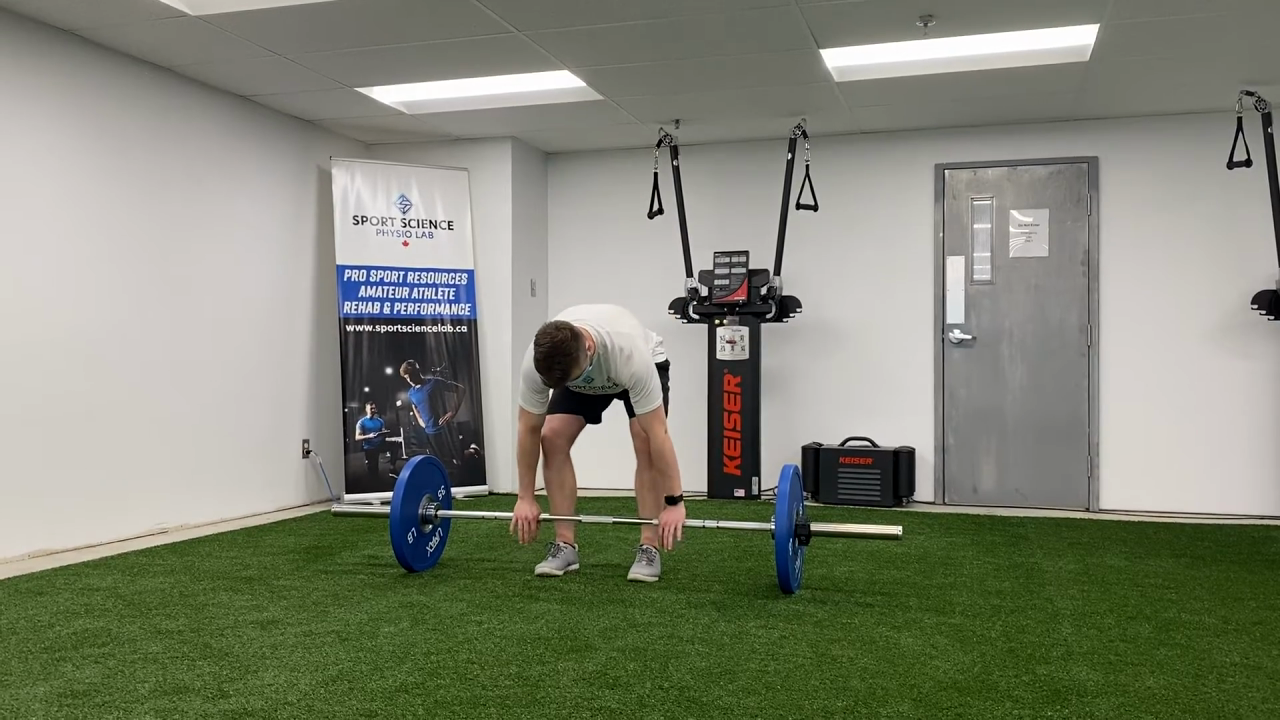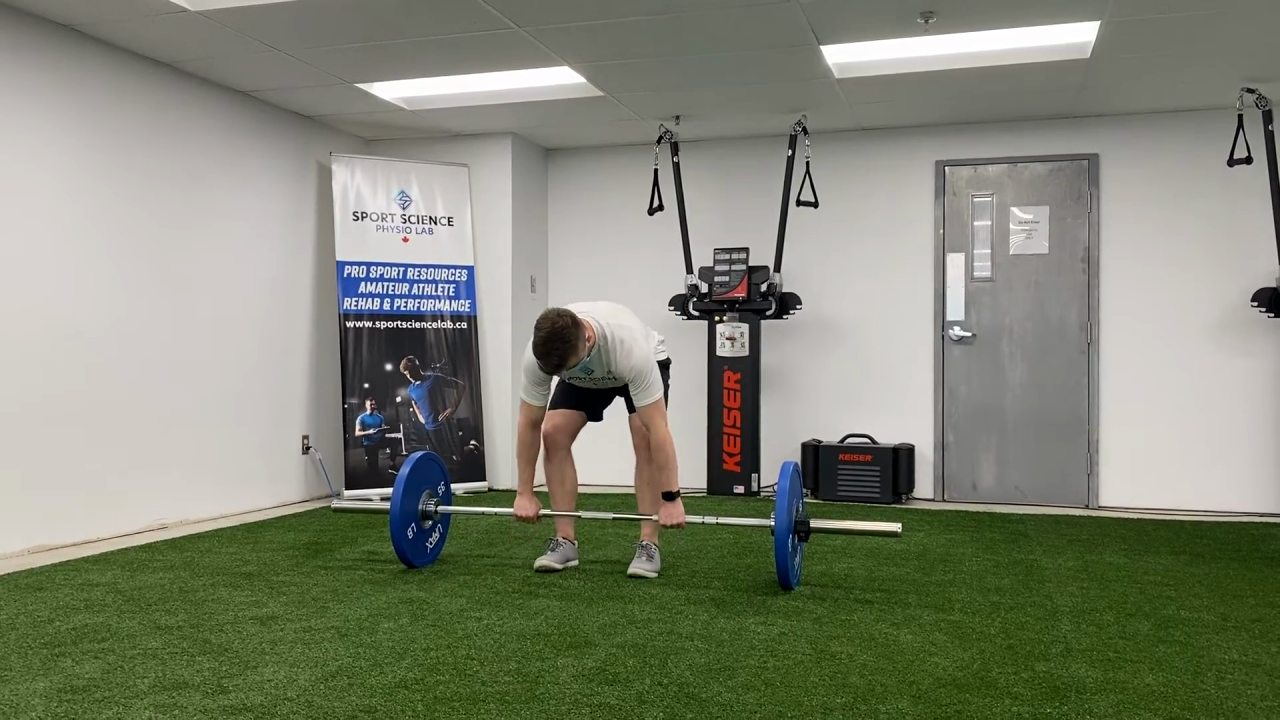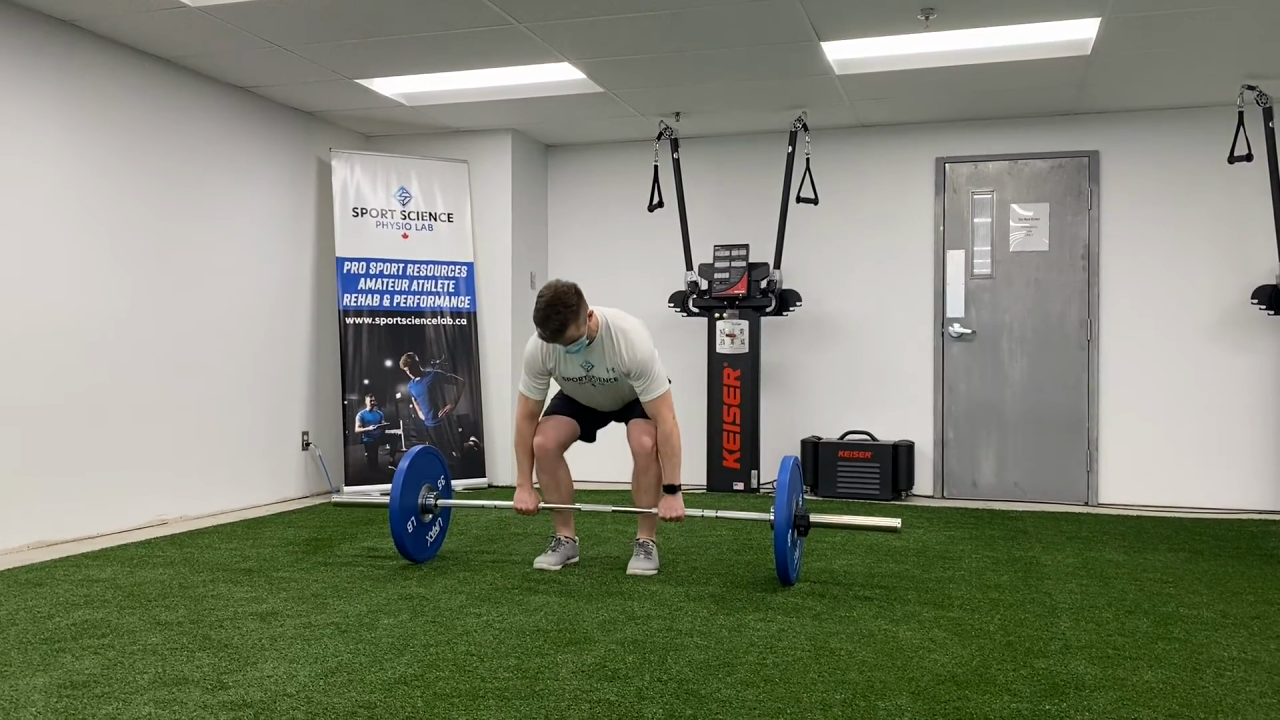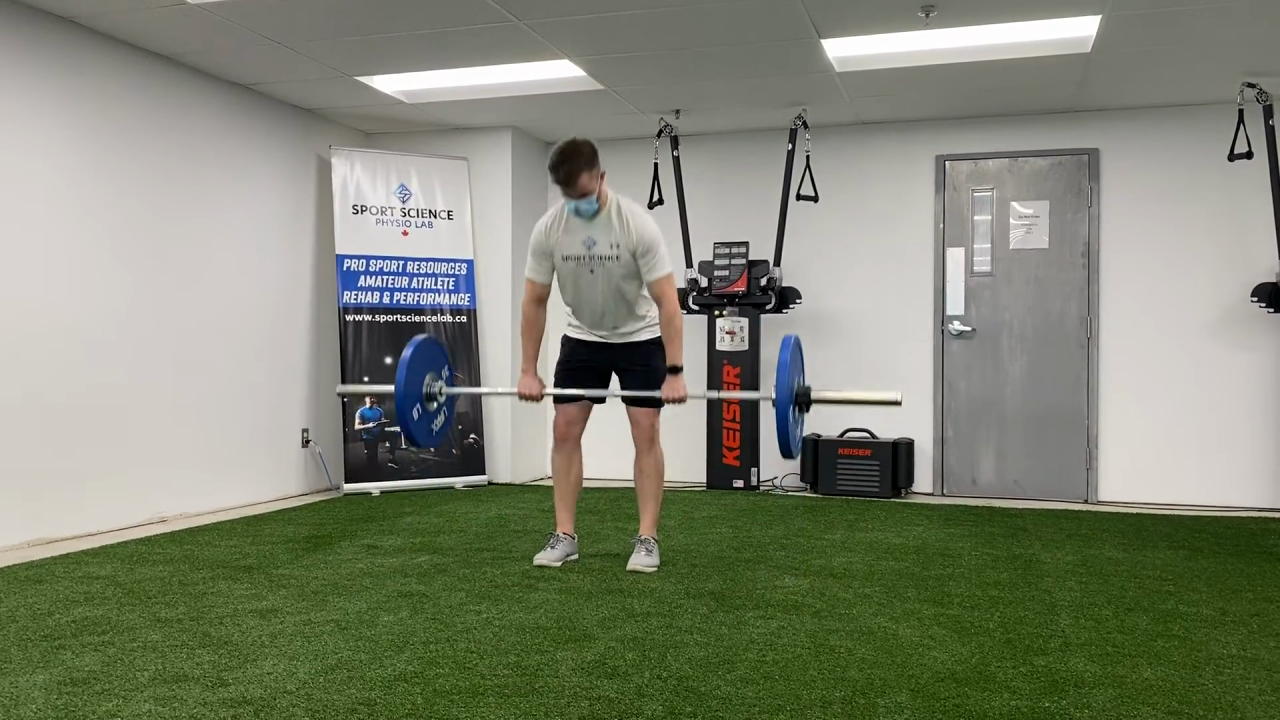
dt=0.5s
person 1, frame 1
left shoulder: (630, 354)
right shoulder: (537, 360)
left elbow: (658, 434)
right elbow: (529, 430)
left wrist: (674, 503)
right wrist: (525, 498)
left hip: (648, 362)
right hip: (586, 375)
left knee: (644, 441)
right knee: (552, 438)
left ankle: (649, 548)
right ankle: (565, 545)
person 1, frame 2
left shoulder: (630, 346)
right shoulder: (538, 353)
left elbow: (657, 427)
right elbow: (529, 423)
left wrist: (671, 498)
right wrist: (524, 492)
left hip: (648, 362)
right hip: (586, 379)
left knee: (644, 438)
right knee: (554, 434)
left ankle: (648, 543)
right ankle: (565, 540)
person 1, frame 3
left shoulder: (630, 340)
right shoulder: (539, 347)
left elbow: (665, 420)
right elbow: (527, 416)
left wrist: (672, 492)
right wrist: (524, 486)
left hip: (635, 397)
right hip: (581, 397)
left knee: (644, 446)
right knee: (544, 444)
left ankle: (645, 543)
right ankle: (565, 539)
person 1, frame 4
left shoulder: (636, 223)
right shoulder: (547, 229)
left elbow: (666, 301)
right elbow: (534, 301)
left wrist: (675, 371)
right wrist: (528, 369)
left hip: (639, 338)
right hip: (583, 339)
left knee: (646, 433)
right knee: (565, 431)
left ankle: (647, 539)
right ankle: (565, 536)
